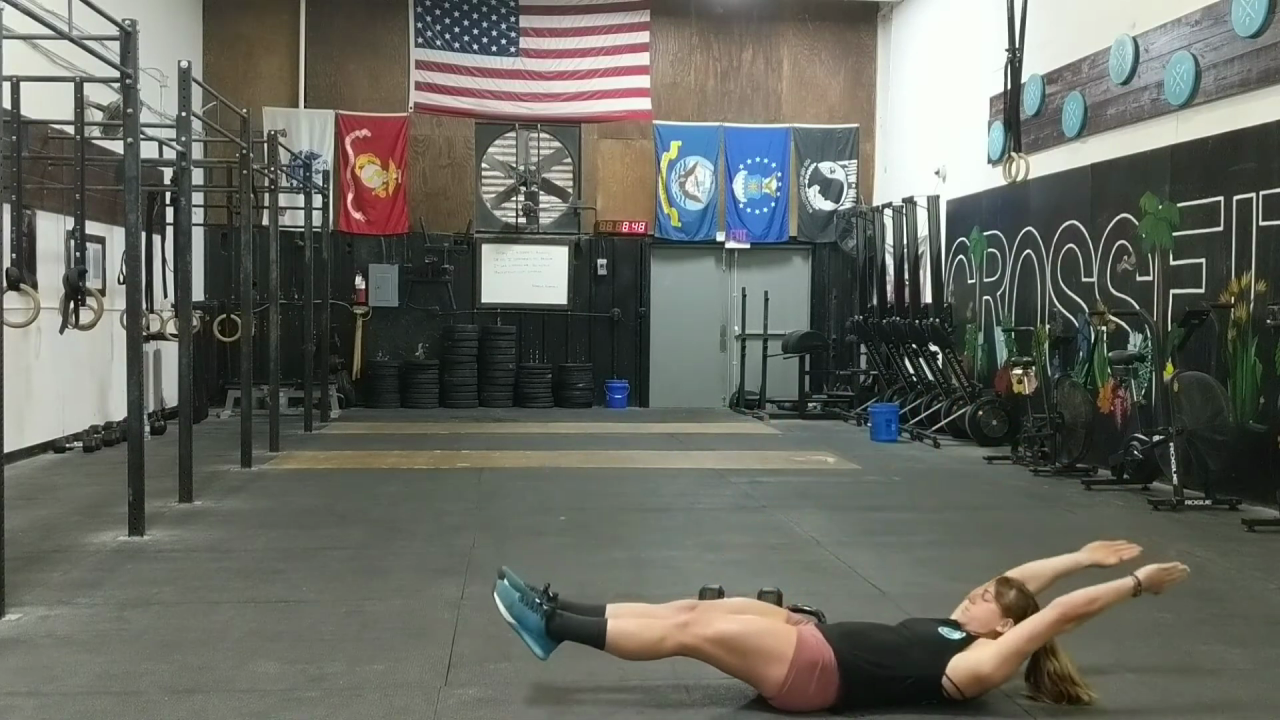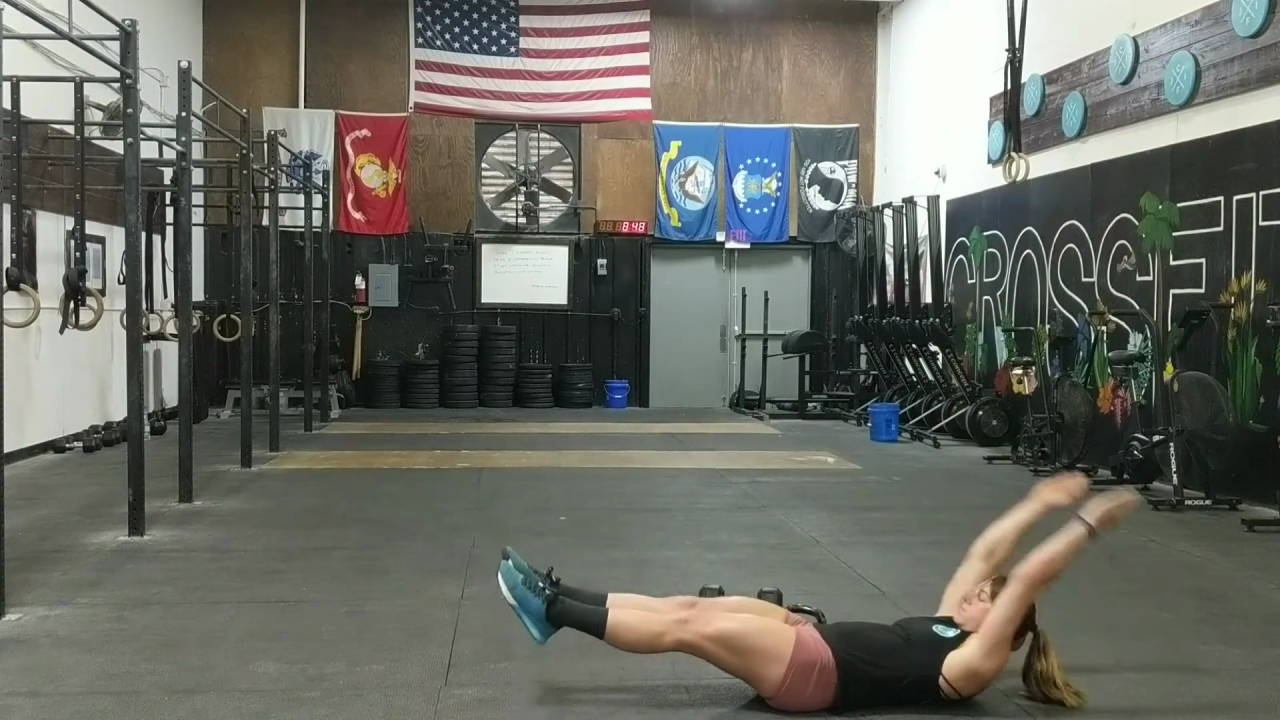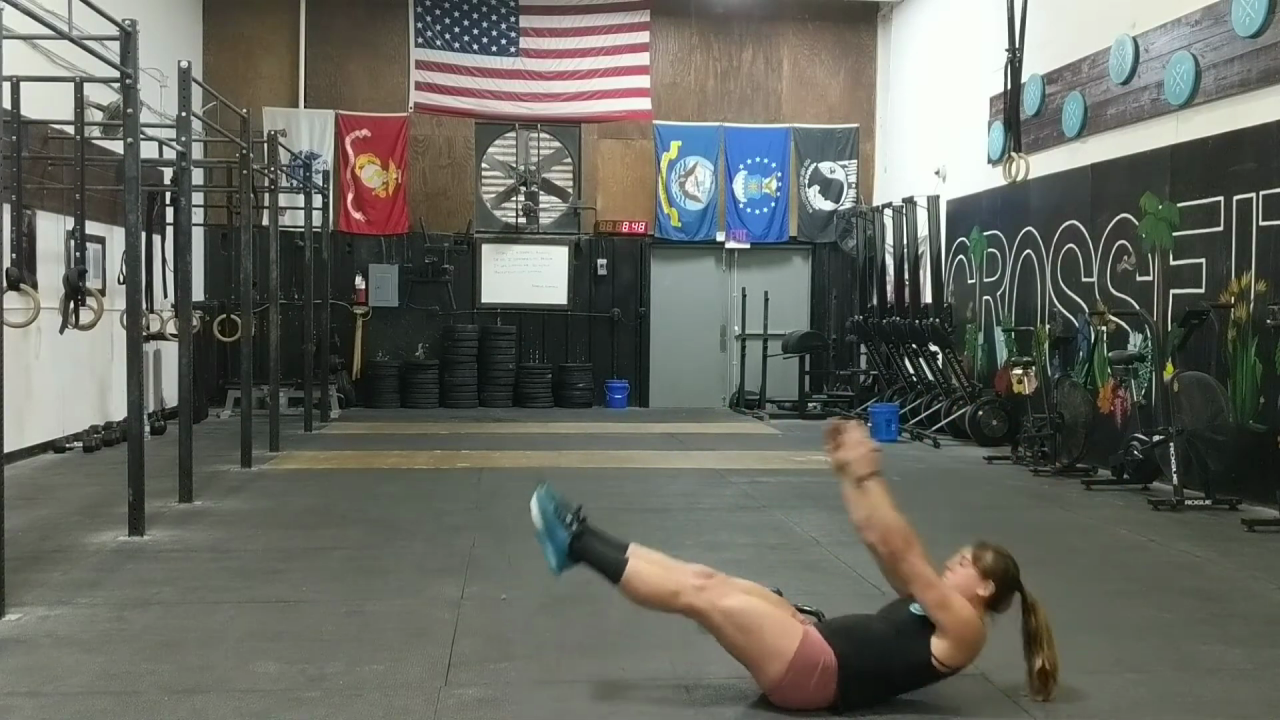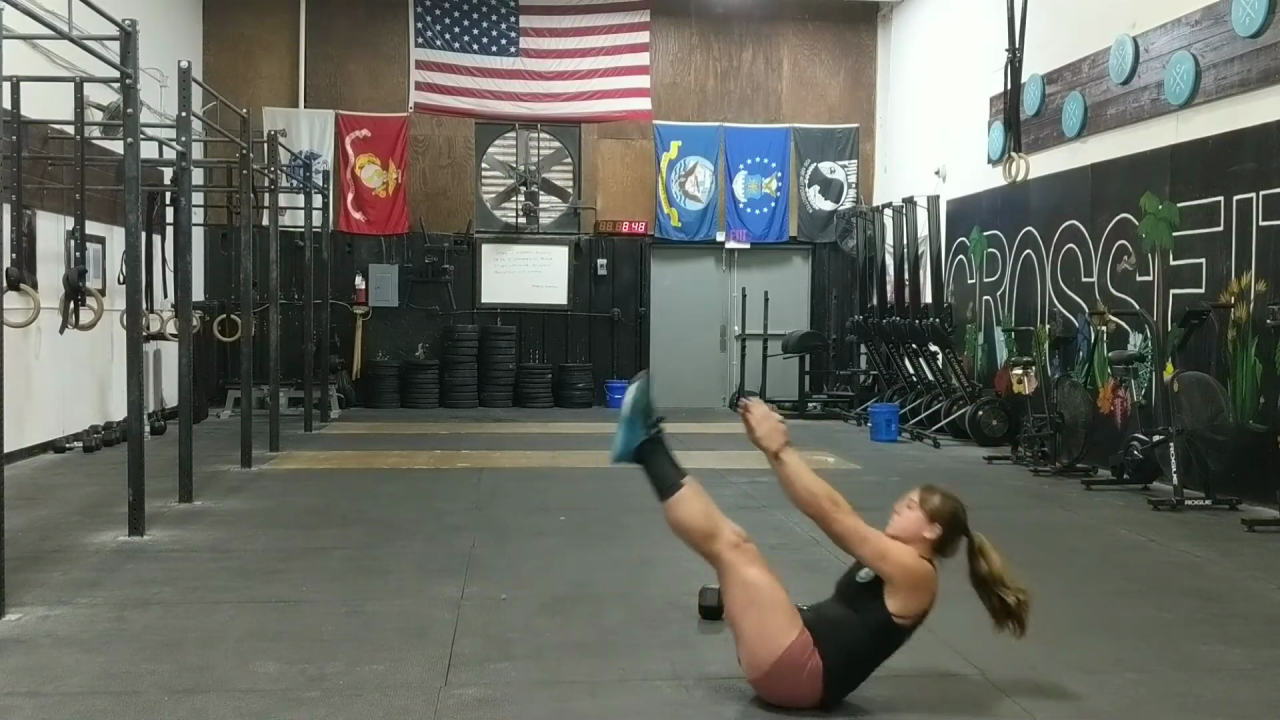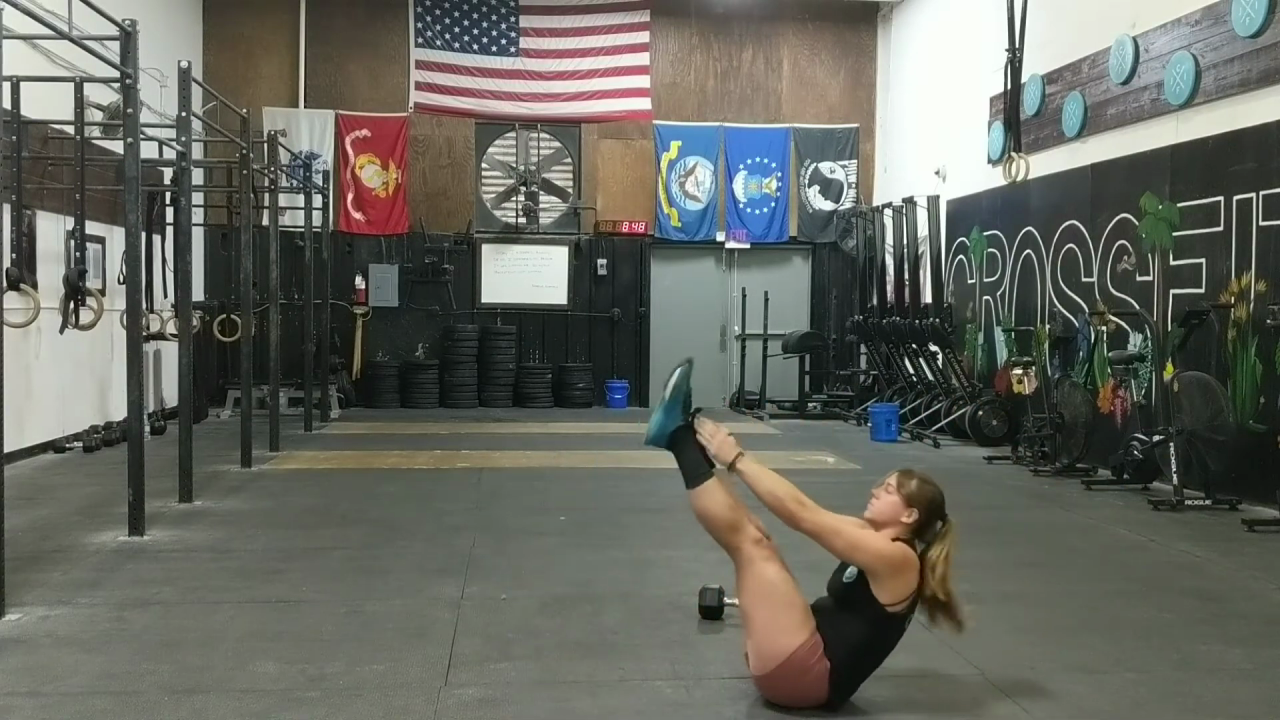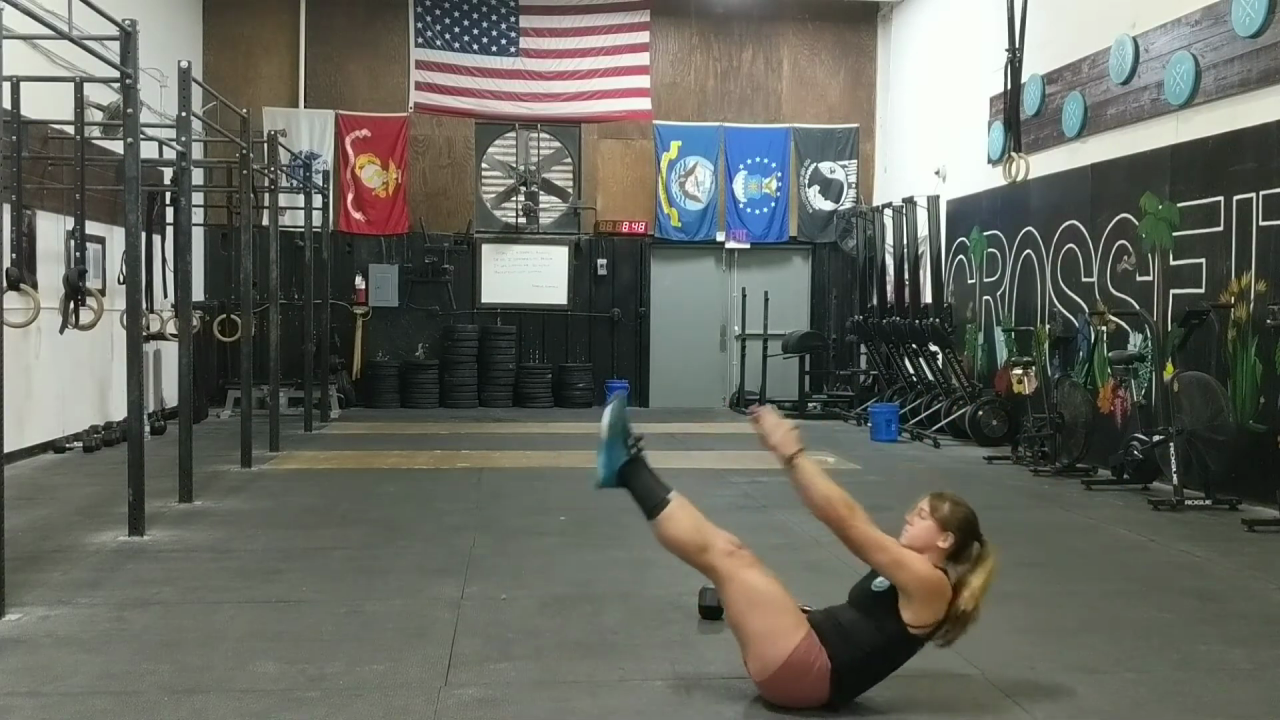
dt=0.2s
person 1, frame 1
right shoulder: (958, 634)
left elbow: (1052, 613)
right elbow: (1018, 578)
left wrist: (1135, 582)
right wrist: (1085, 555)
right hip: (813, 639)
left knee: (687, 629)
right knee: (693, 611)
left ankle: (557, 625)
right ankle: (558, 614)
person 1, frame 2
left shoulder: (977, 663)
right shoulder: (948, 629)
left elbow: (1023, 586)
right elbow: (982, 557)
left wrist: (1085, 525)
right wrist: (1038, 503)
left hip: (814, 674)
right hip: (810, 640)
left knee: (684, 628)
right knee: (687, 607)
left ankle: (556, 609)
right ankle: (558, 599)
person 1, frame 3
left shoulder: (963, 628)
right shoulder: (928, 602)
left elbow: (904, 552)
right elbow: (876, 537)
left wrist: (868, 476)
right wrist: (849, 470)
left hip: (814, 674)
right hip: (812, 643)
left knee: (696, 594)
right knee: (703, 578)
left ankle: (580, 546)
right ankle: (581, 538)
person 1, frame 4
left shoulder: (913, 572)
right shoulder: (891, 557)
left elbow: (833, 514)
right elbow: (829, 515)
left wrist: (777, 450)
right wrist: (771, 446)
left hip: (800, 675)
right hip: (799, 660)
left knee: (731, 547)
right knee: (732, 544)
left ankle: (647, 447)
right ankle: (646, 447)
person 1, frame 5
left shoulder: (894, 560)
right shoulder: (874, 543)
left elbow: (802, 514)
right elbow: (809, 514)
left wrist: (735, 459)
right wrist: (739, 459)
left hip: (804, 676)
right hip: (793, 664)
left knee: (751, 542)
right knee: (750, 540)
left ankle: (681, 436)
person 1, frame 6
left shoulder: (928, 583)
right shoulder: (905, 564)
left elbow: (850, 523)
right elbow: (842, 522)
left wrist: (794, 454)
right wrist: (790, 457)
left hip: (806, 674)
right hip: (804, 663)
left knee: (722, 554)
right knee: (725, 549)
left ankle: (629, 468)
right ankle: (630, 469)
